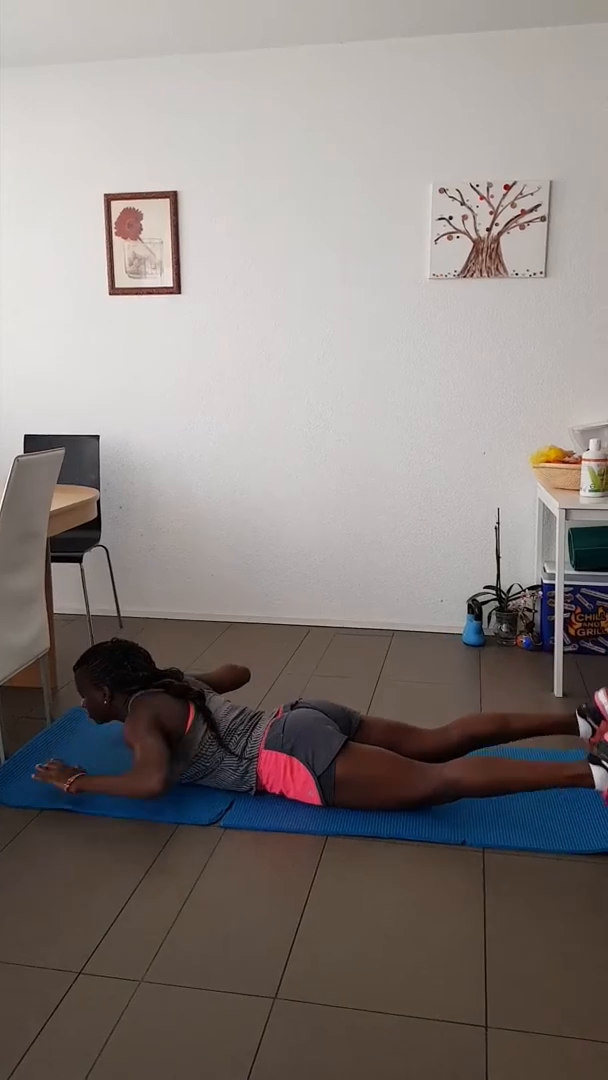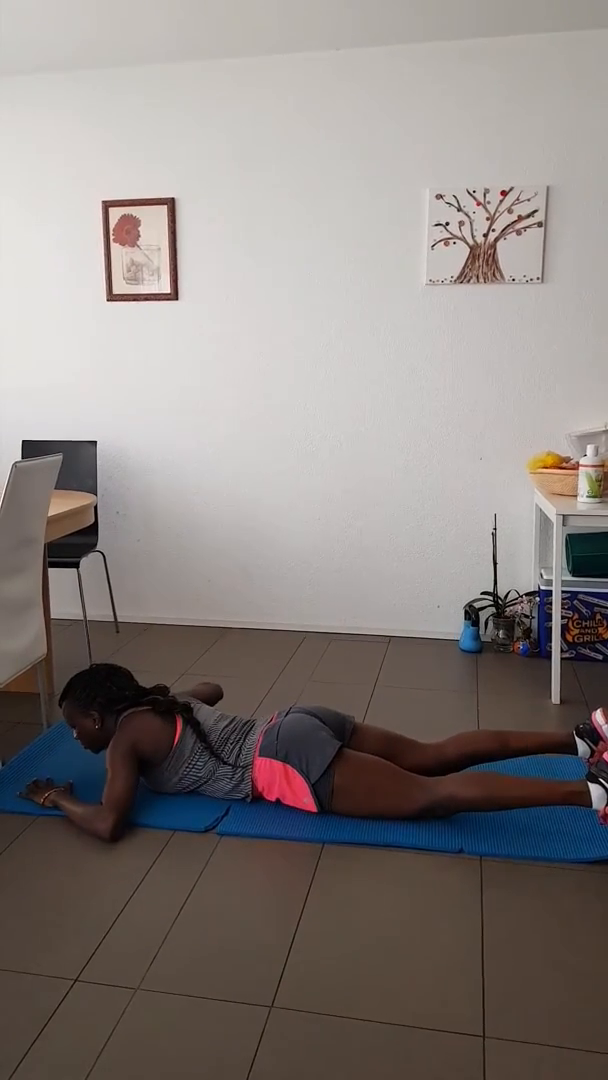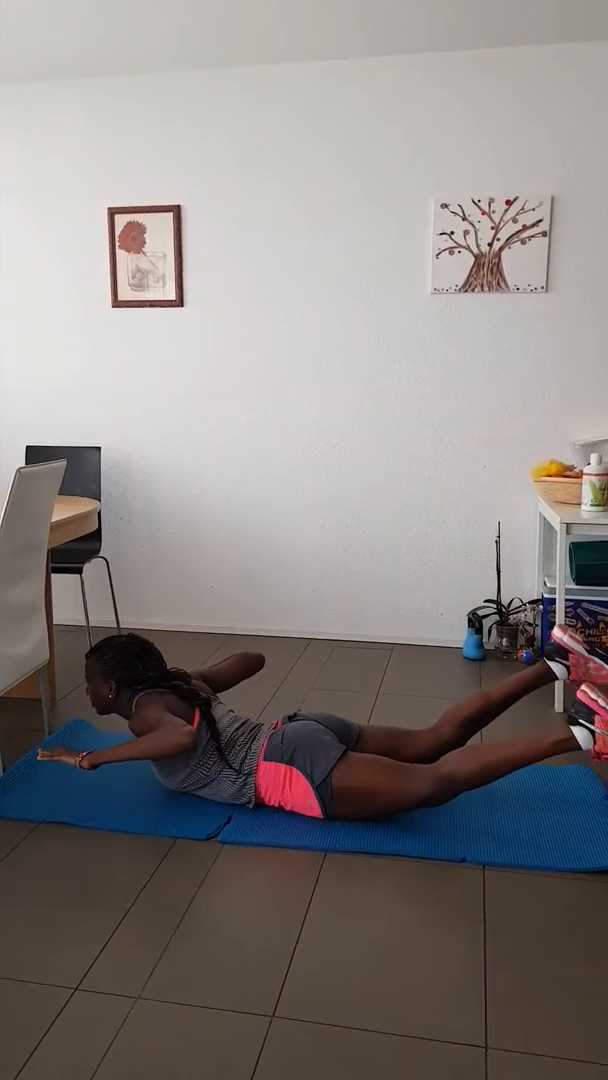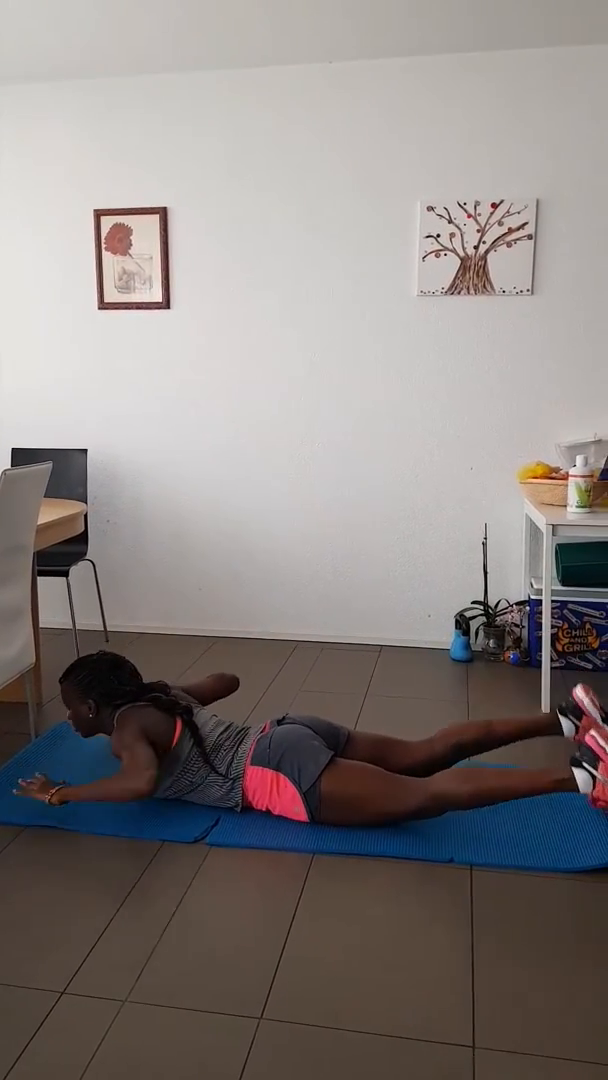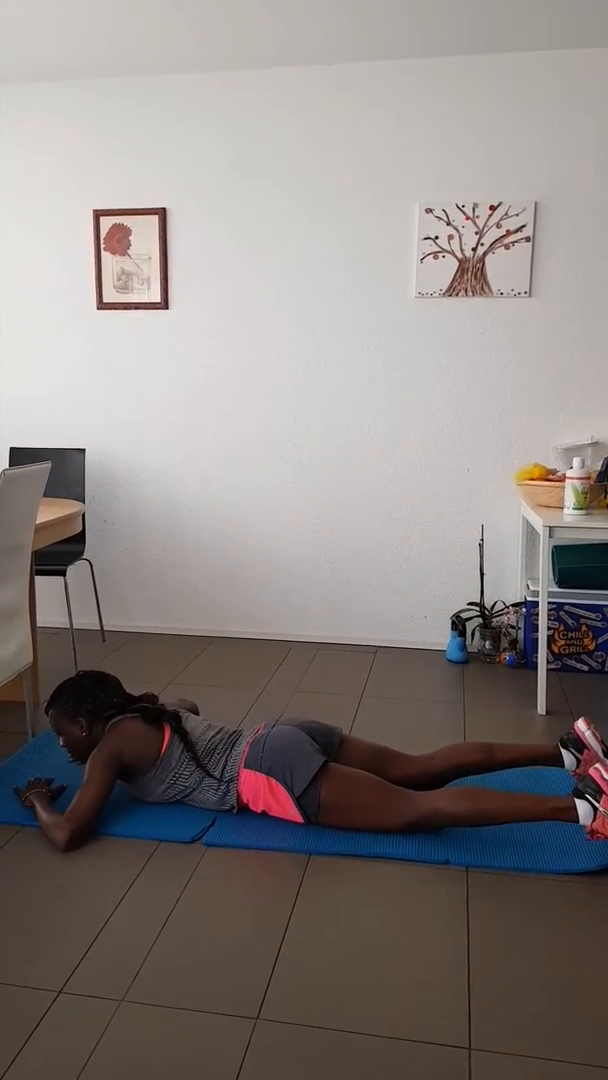
dt=1s
person 1, frame 1
left shoulder: (139, 716)
right shoulder: (177, 686)
left elbow: (153, 781)
right elbow: (240, 671)
left wrist: (77, 782)
left hip: (299, 759)
right hip: (307, 722)
left knee: (439, 782)
right knee: (443, 742)
person 1, frame 2
left shoulder: (127, 736)
right shoulder: (163, 704)
left elbow: (108, 823)
right elbow: (213, 687)
left wrist: (59, 799)
left hip: (292, 766)
right hip: (299, 729)
left knee: (435, 795)
right knee: (434, 756)
person 1, frame 3
left shoulder: (145, 710)
right shoulder: (182, 684)
left elbow: (182, 736)
right elbow: (253, 658)
left wrist: (94, 758)
left hip: (296, 772)
right hip: (302, 736)
left knee: (437, 781)
right knee: (436, 741)
right ankle: (554, 663)
person 1, frame 4
left shoulder: (126, 728)
right shoulder: (163, 697)
left elbow: (142, 782)
right elbow: (227, 679)
left wrist: (60, 793)
left hip: (283, 774)
right hip: (291, 738)
left knee: (425, 796)
right knee: (427, 754)
person 1, frame 5
left shoulder: (110, 747)
right shoulder: (148, 711)
left elbow: (67, 834)
left wrist: (39, 803)
left hip: (274, 775)
right hip: (287, 741)
left knee: (421, 810)
right knee: (421, 770)
